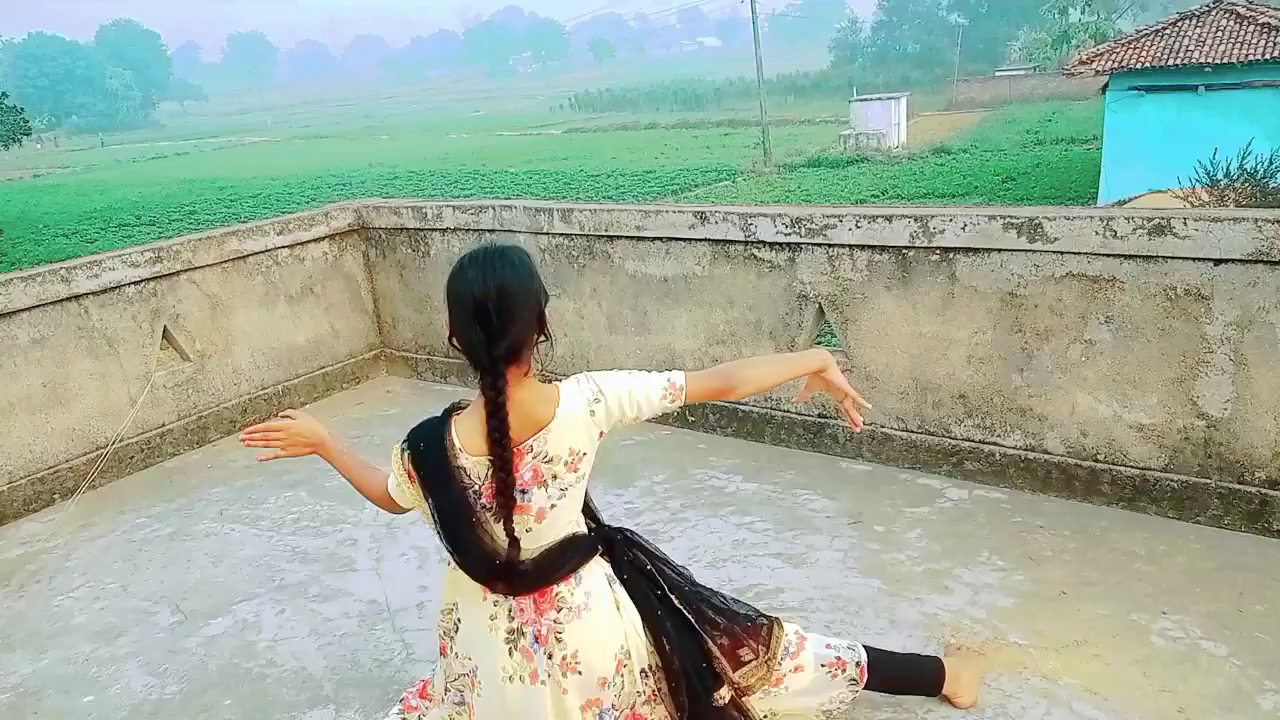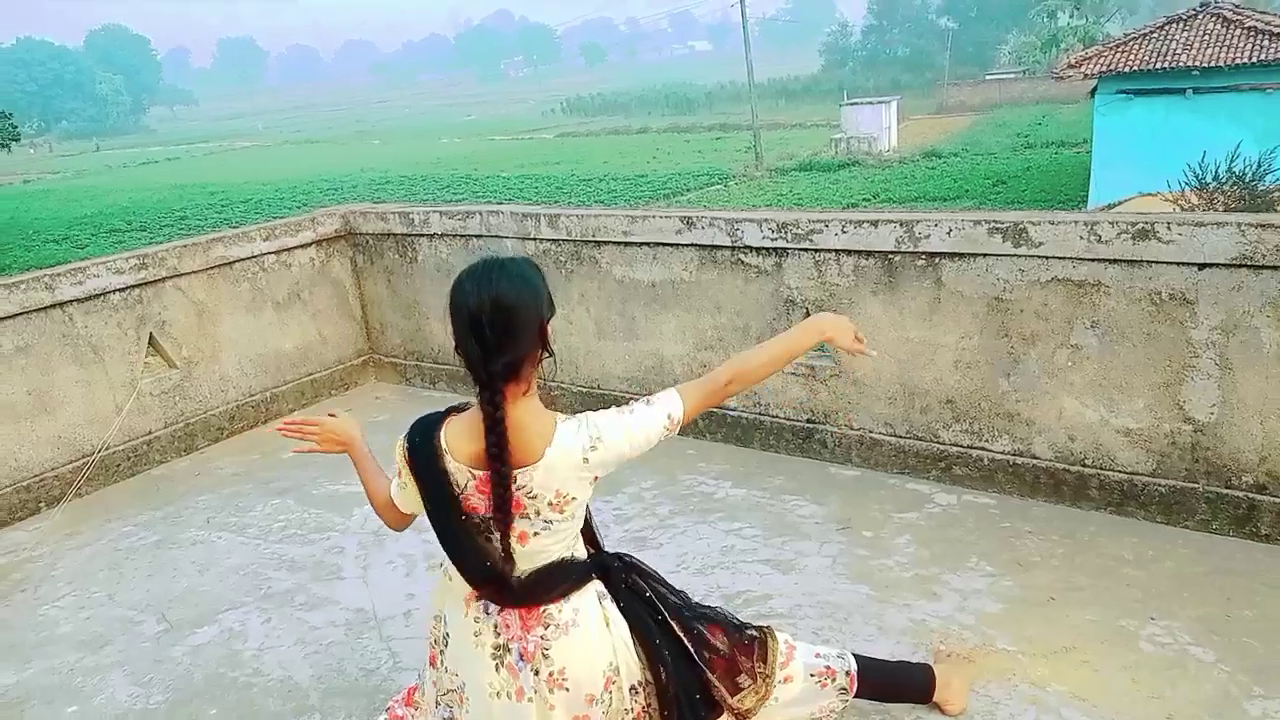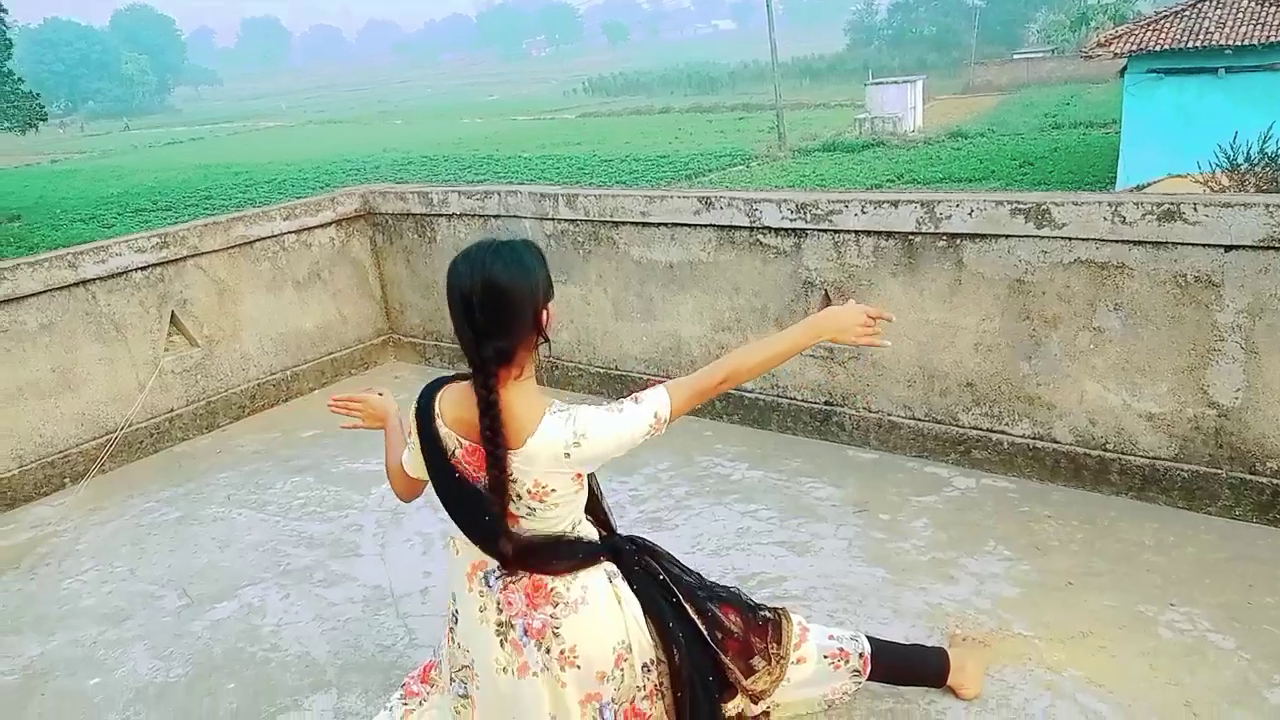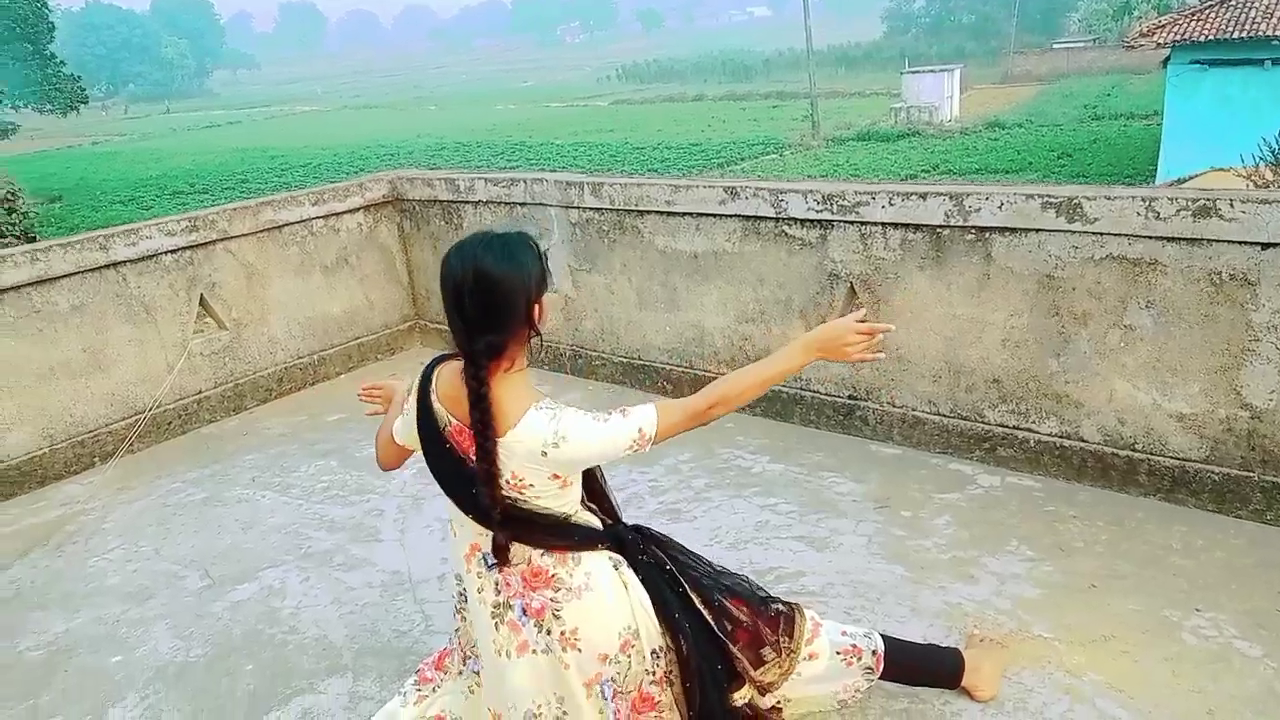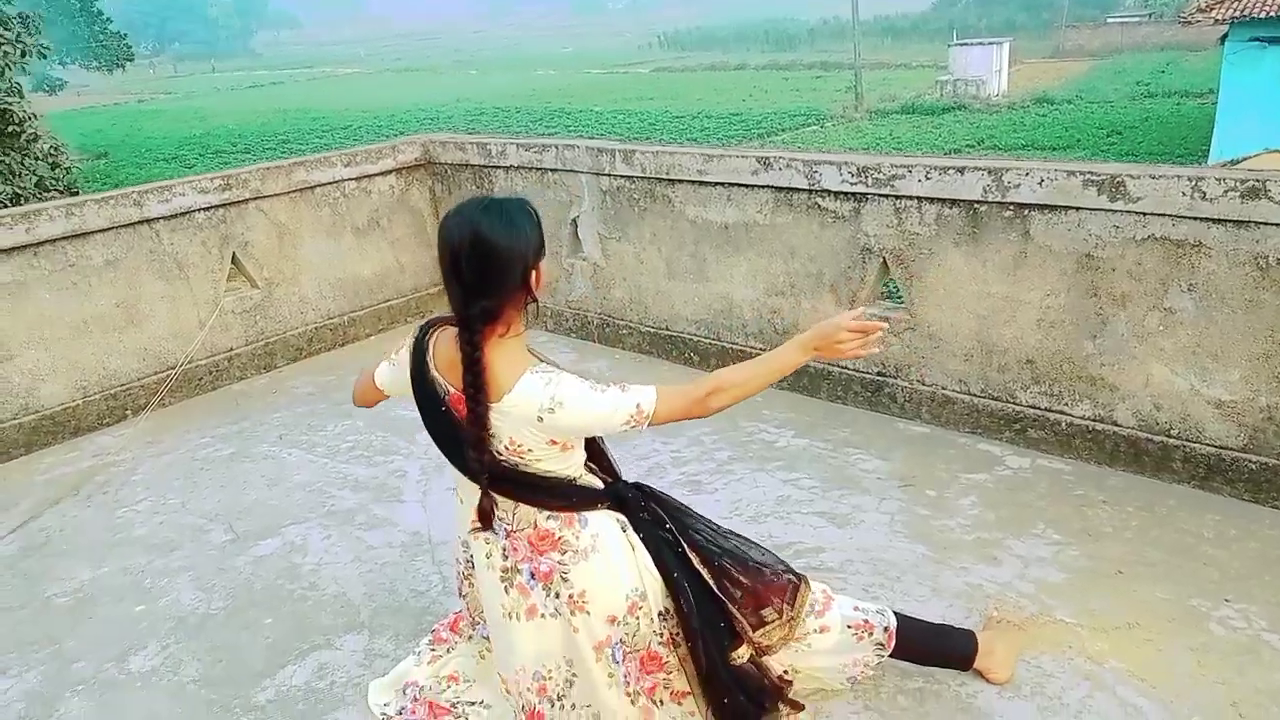
dt=0.2s
person 1, frame 1
left shoulder: (436, 442)
right shoulder: (582, 405)
left elbow: (390, 498)
right elbow: (714, 381)
left wrist: (322, 442)
right wrist: (814, 362)
left hip: (493, 637)
right hip: (583, 616)
right knee: (753, 648)
person 1, frame 2
left shoulder: (430, 442)
right shoulder: (580, 444)
left elbow: (394, 515)
right elbow: (713, 387)
left wrist: (353, 444)
right wrist: (814, 329)
left hip: (483, 648)
right hip: (573, 635)
right knee: (737, 659)
person 1, frame 3
left shoulder: (437, 405)
right shoulder: (570, 435)
left elbow: (404, 486)
right elbow: (709, 381)
left wrist: (391, 421)
right wrist: (821, 325)
left hip: (494, 627)
right hip: (579, 616)
right knee: (736, 640)
right ankle: (945, 667)
person 1, frame 4
left shoulder: (437, 384)
right shoulder: (552, 432)
left elbow: (388, 455)
right elbow: (701, 408)
right wrist: (814, 345)
left hip: (502, 613)
right hip: (583, 604)
right knee: (754, 632)
right ankle: (961, 668)
person 1, frame 5
left shoulder: (432, 349)
right shoulder: (549, 398)
left elbow: (364, 393)
right elbow: (703, 398)
right wrist: (809, 345)
left hip: (509, 582)
right hip: (593, 568)
right knee: (764, 606)
